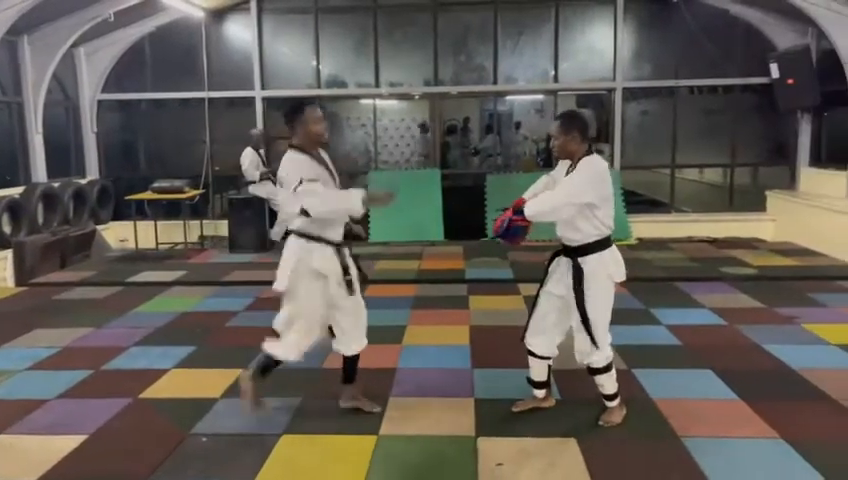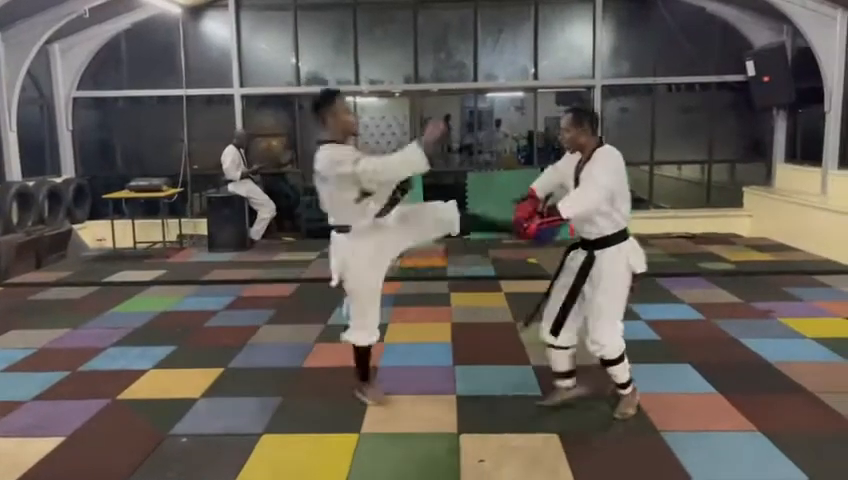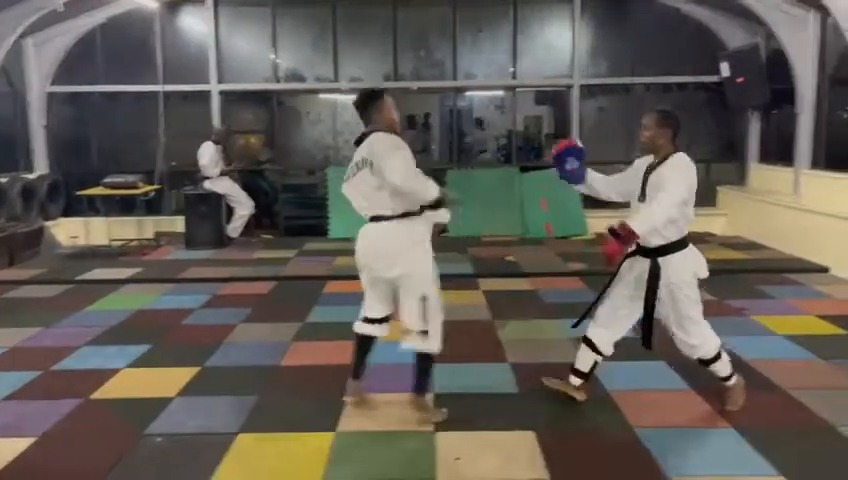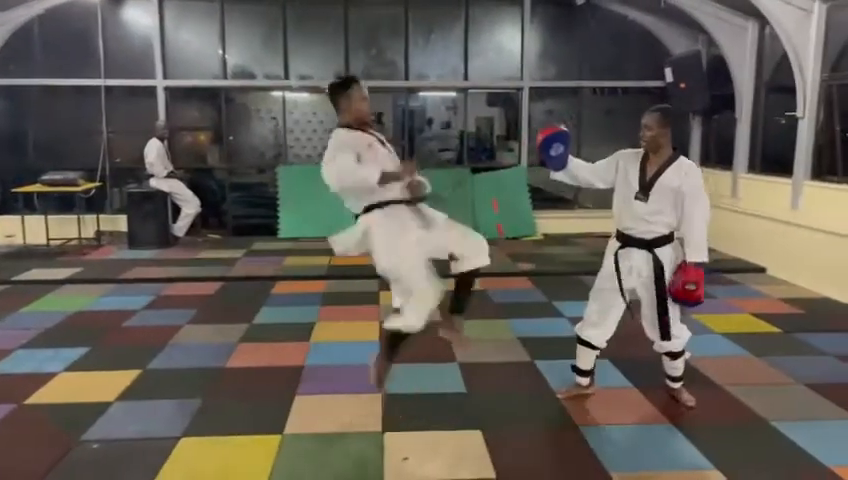
dt=0.5s
person 1, frame 1
left shoulder: (319, 156)
right shoulder: (295, 165)
right elbow: (322, 203)
left wrist: (349, 222)
right wrist: (367, 198)
left hip: (330, 252)
right hip: (309, 257)
left knee: (353, 324)
right knee: (297, 333)
left ankle: (350, 392)
right ankle: (253, 377)
person 1, frame 2
left shoulder: (344, 151)
right shoulder: (338, 160)
right elbow: (385, 169)
right wrist: (425, 142)
left hip: (384, 223)
right hip: (360, 240)
left knee: (447, 214)
right knee: (365, 317)
right ankle: (364, 384)
person 1, frame 3
left shoulder: (358, 157)
right shoulder: (390, 144)
right elbow: (401, 177)
right wrist: (437, 198)
left hip: (373, 239)
right hip: (404, 238)
left knee: (374, 312)
right knee: (424, 321)
left ankle: (355, 384)
right ankle: (420, 400)
person 1, frame 4
left shoulder: (373, 137)
right shoulder: (342, 141)
right elbow: (338, 174)
left wrist: (417, 184)
right wrist: (391, 175)
left hip: (413, 214)
right hip: (387, 225)
left knee: (473, 250)
right knee: (422, 294)
left ankle: (453, 319)
right ankle: (385, 358)
person 2, frame 1
left shoulder: (593, 169)
right shoulder: (567, 166)
left elbow: (557, 201)
right elbow: (546, 186)
left wrist: (517, 210)
right wrist: (519, 207)
left hip: (594, 263)
right hip: (568, 260)
left knee: (590, 339)
right knee: (540, 328)
left ankle: (614, 403)
right ankle: (542, 395)
person 2, frame 2
left shoulder: (609, 158)
right shoulder: (573, 159)
left elbow: (590, 196)
right elbow: (552, 177)
left wrist: (548, 215)
right wrist: (531, 200)
left hip: (611, 254)
right hip: (584, 252)
left knee: (602, 332)
right knee: (557, 319)
left ankle: (627, 392)
right ankle: (567, 384)
person 2, frame 3
left shoulder: (681, 165)
right shoulder: (644, 166)
left elbow: (664, 207)
right elbow: (613, 188)
left wrist: (627, 232)
right wrist: (581, 175)
left hip: (673, 262)
right hip: (641, 259)
left knee: (692, 331)
right knee: (605, 319)
left ankle: (731, 382)
right ankle: (576, 383)
person 2, frame 4
left shoulder: (687, 172)
right shoulder: (625, 160)
left elbow: (695, 221)
right elbow: (590, 174)
left wrist: (694, 267)
right wrist: (561, 161)
left hip: (659, 257)
right hip: (622, 252)
left knee: (666, 325)
right knee: (596, 316)
left ankle: (676, 385)
right ankle: (583, 382)
person 3, frame 1
left shoulder: (260, 151)
right shoulder: (249, 154)
right elbow: (252, 175)
left wrist: (270, 173)
right wrist: (270, 171)
left hip: (266, 184)
right hip: (258, 186)
right ankle: (274, 238)
person 3, frame 2
left shoulder: (239, 150)
right shoulder: (230, 152)
right elbow: (232, 174)
left wrist: (252, 170)
right wrist: (251, 171)
left hip: (245, 183)
right hip: (239, 185)
left knee: (267, 206)
right knee: (268, 207)
right ankle: (253, 236)
person 3, frame 3
left shoulder: (215, 147)
right shoulder: (209, 148)
right elbow: (209, 171)
left wrist: (228, 169)
left hip: (221, 180)
right hip: (215, 182)
left knee: (245, 204)
right knee: (246, 205)
left ankle: (231, 232)
right ankle: (231, 234)
person 3, frame 4
left shoulder: (161, 144)
right shoulder: (154, 145)
right elbow: (157, 170)
left wrist: (174, 174)
right wrist: (174, 176)
left hip: (167, 179)
right hip: (161, 180)
left knee: (192, 203)
right knee: (192, 203)
left ankle: (176, 231)
right ankle: (176, 233)
